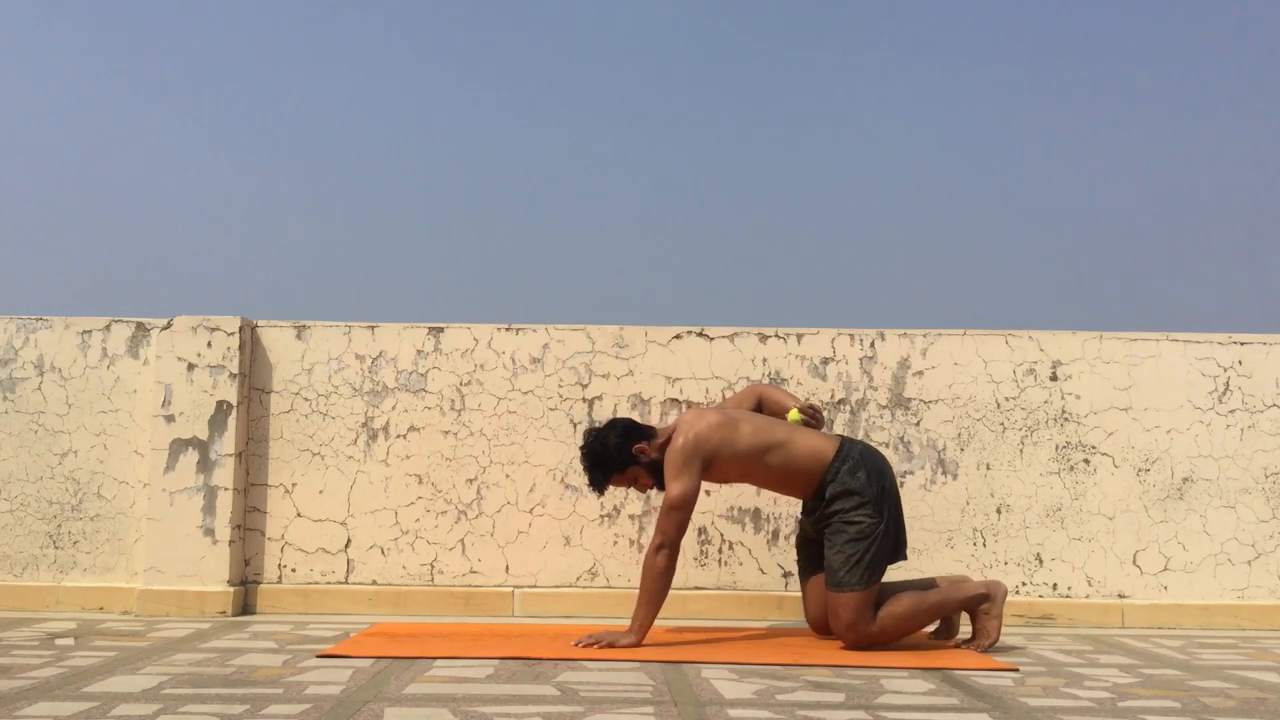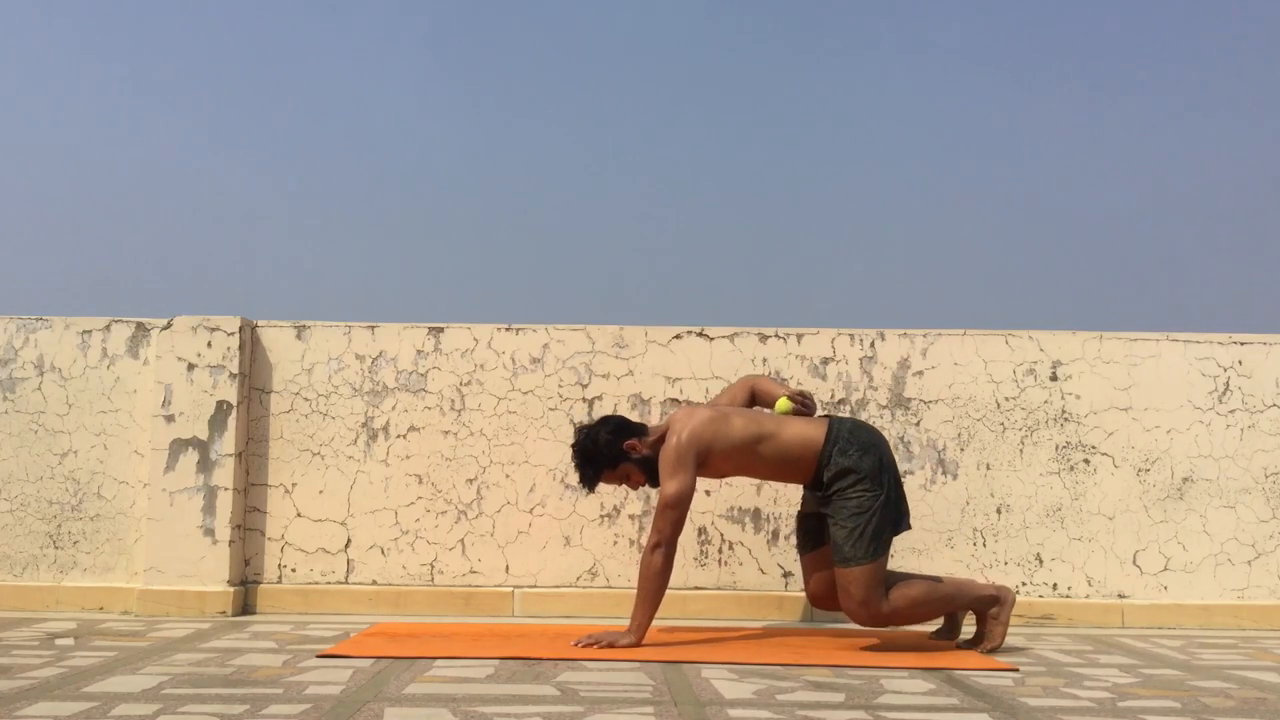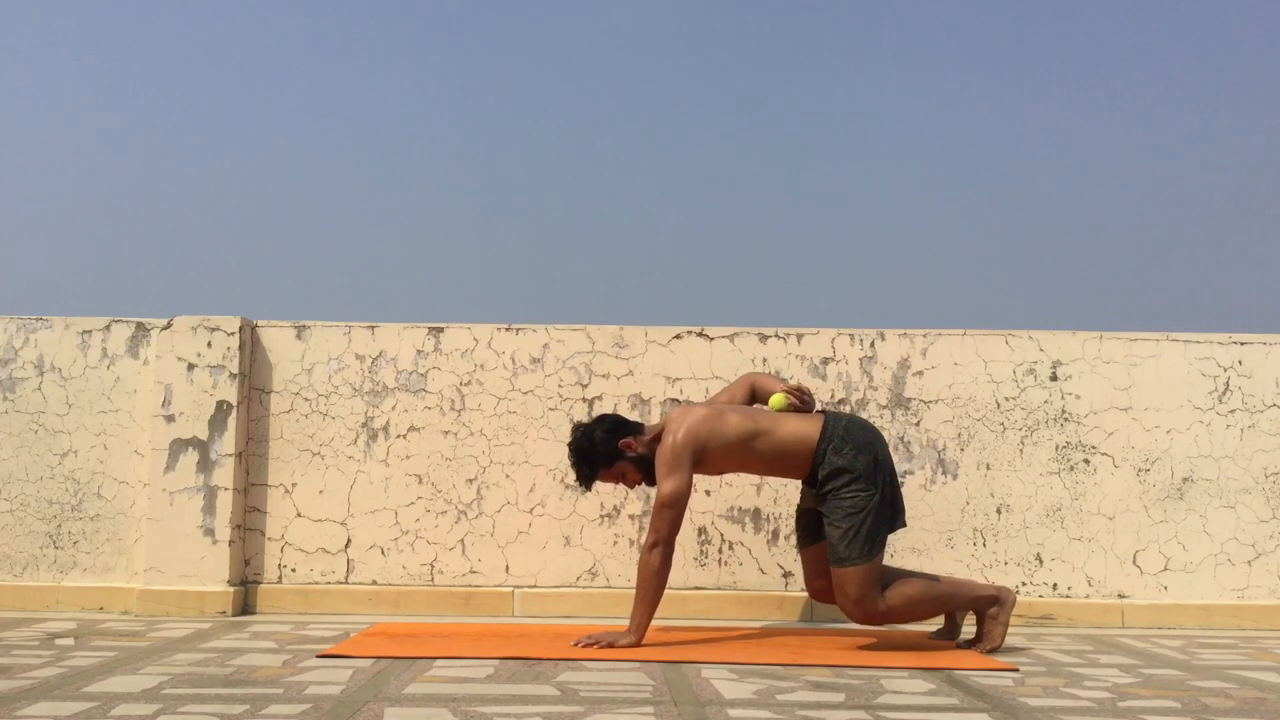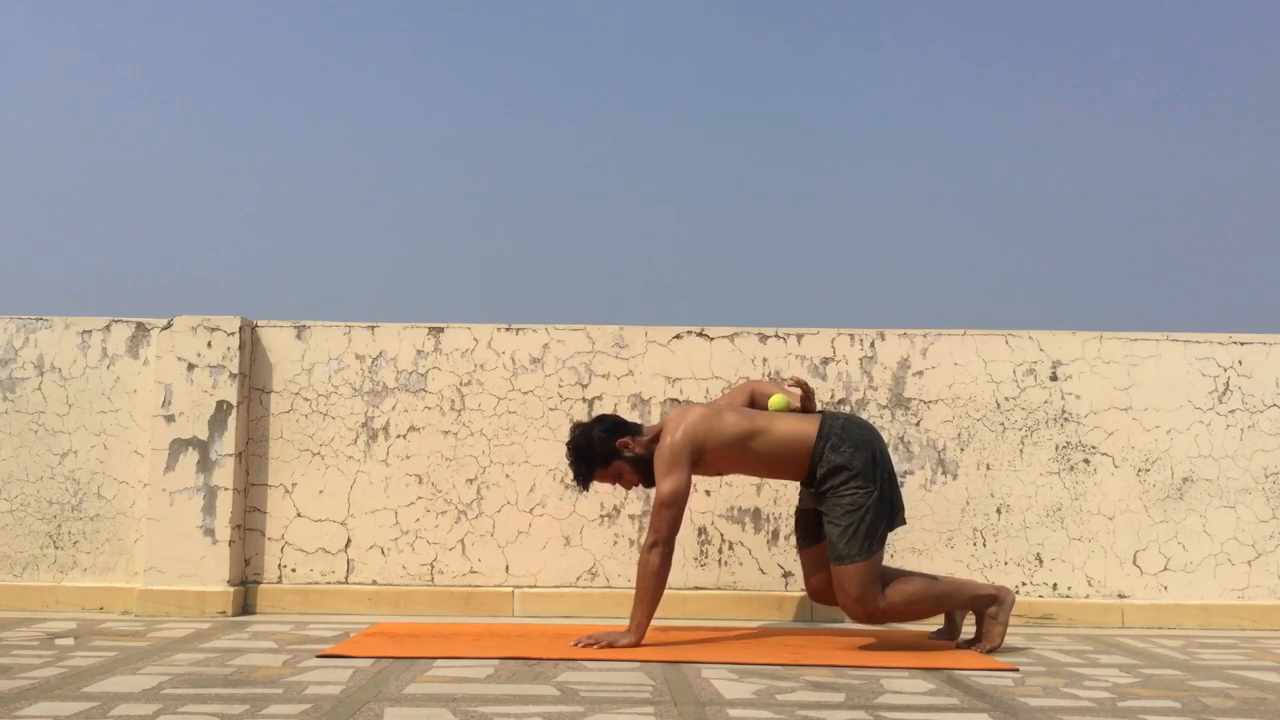
dt=0.3s
person 1, frame 1
left shoulder: (683, 445)
right shoulder: (698, 427)
left elbow: (665, 546)
right elbow: (757, 391)
left wrist: (635, 633)
right wrist: (798, 411)
left hip: (856, 480)
right hip: (828, 491)
left knee: (856, 631)
right knee: (823, 620)
left ankle: (977, 594)
right ankle: (946, 589)
person 1, frame 2
left shoulder: (677, 444)
right shoulder: (694, 424)
left elbow: (660, 545)
right elbow: (749, 383)
left wrist: (633, 633)
right wrist: (787, 397)
left hip: (853, 460)
right hip: (829, 469)
left knee: (868, 608)
right knee: (824, 594)
left ankle: (988, 597)
right ankle: (951, 592)
person 1, frame 3
left shoulder: (674, 443)
right shoulder: (690, 424)
left elbow: (658, 545)
right elbow: (750, 380)
left wrist: (634, 633)
right wrist: (786, 393)
left hip: (849, 454)
right hip: (829, 460)
left knee: (864, 606)
right knee: (824, 588)
left ankle: (988, 596)
right ankle: (954, 594)
person 1, frame 4
left shoulder: (673, 443)
right shoulder: (690, 427)
left elbow: (658, 544)
right elbow: (750, 389)
left wrist: (634, 632)
right wrist: (798, 405)
left hip: (847, 455)
right hip: (828, 460)
left knee: (864, 605)
right knee: (824, 590)
left ankle: (986, 596)
right ankle: (951, 594)
